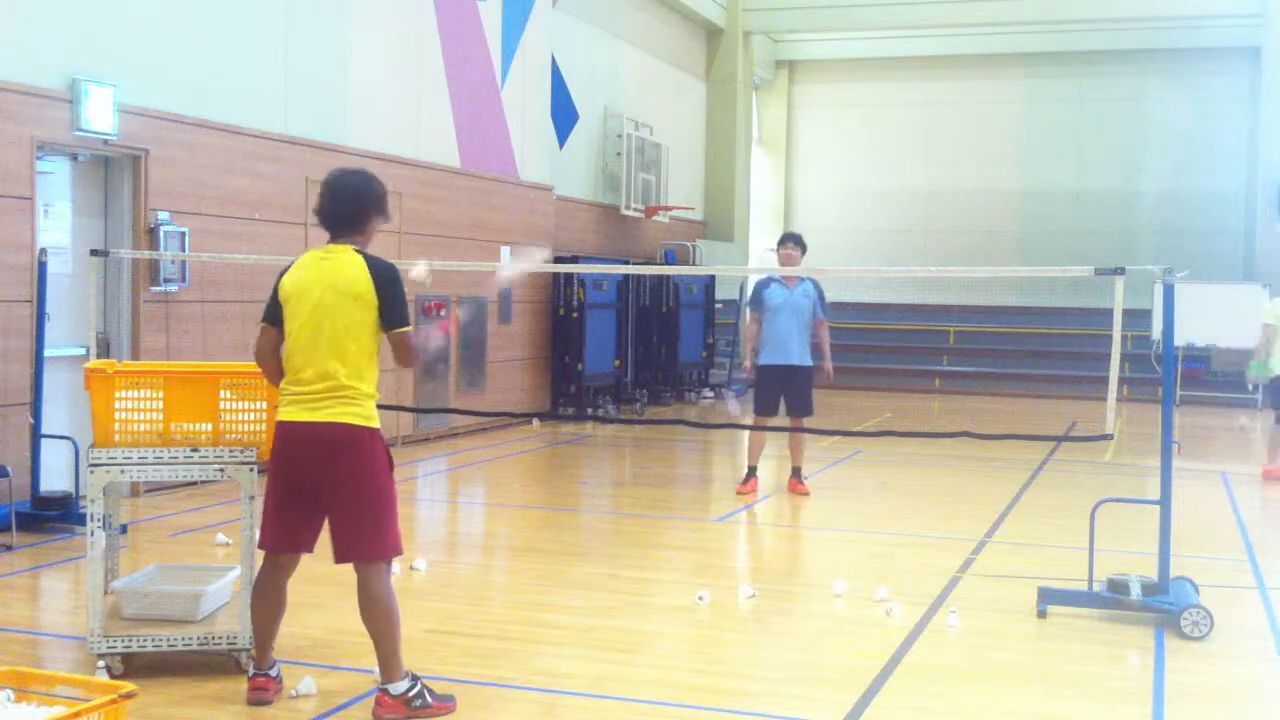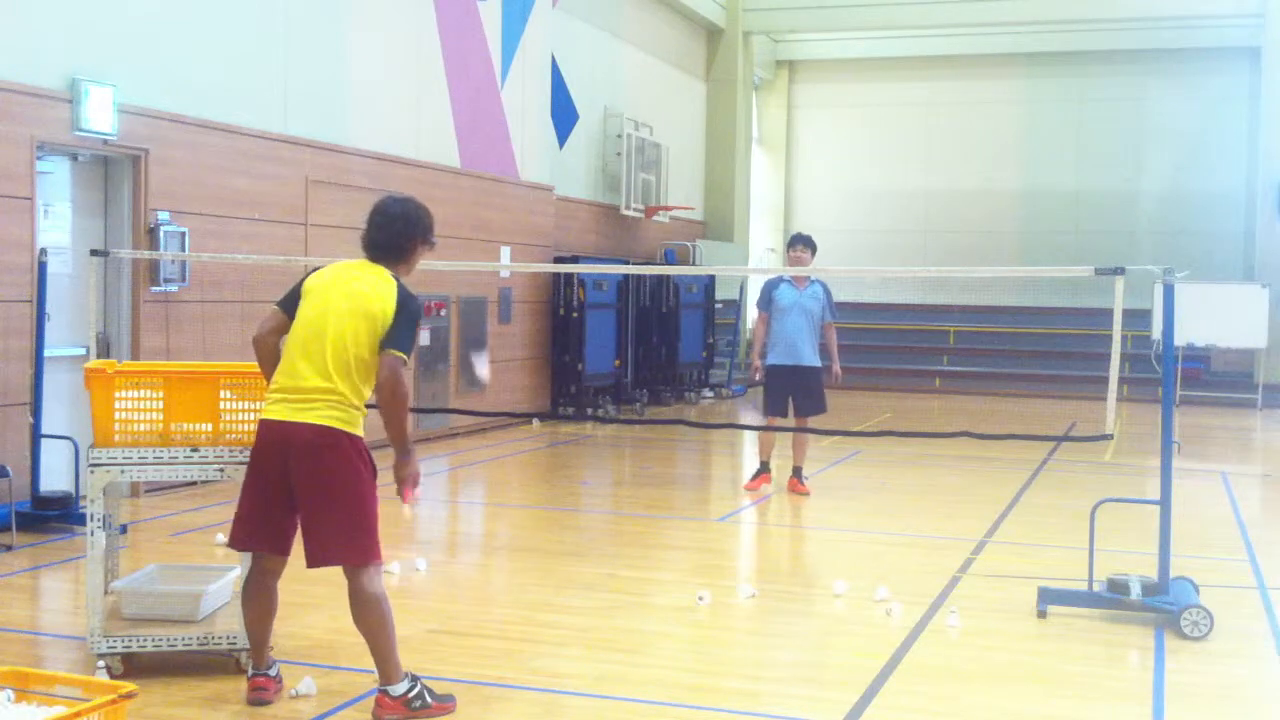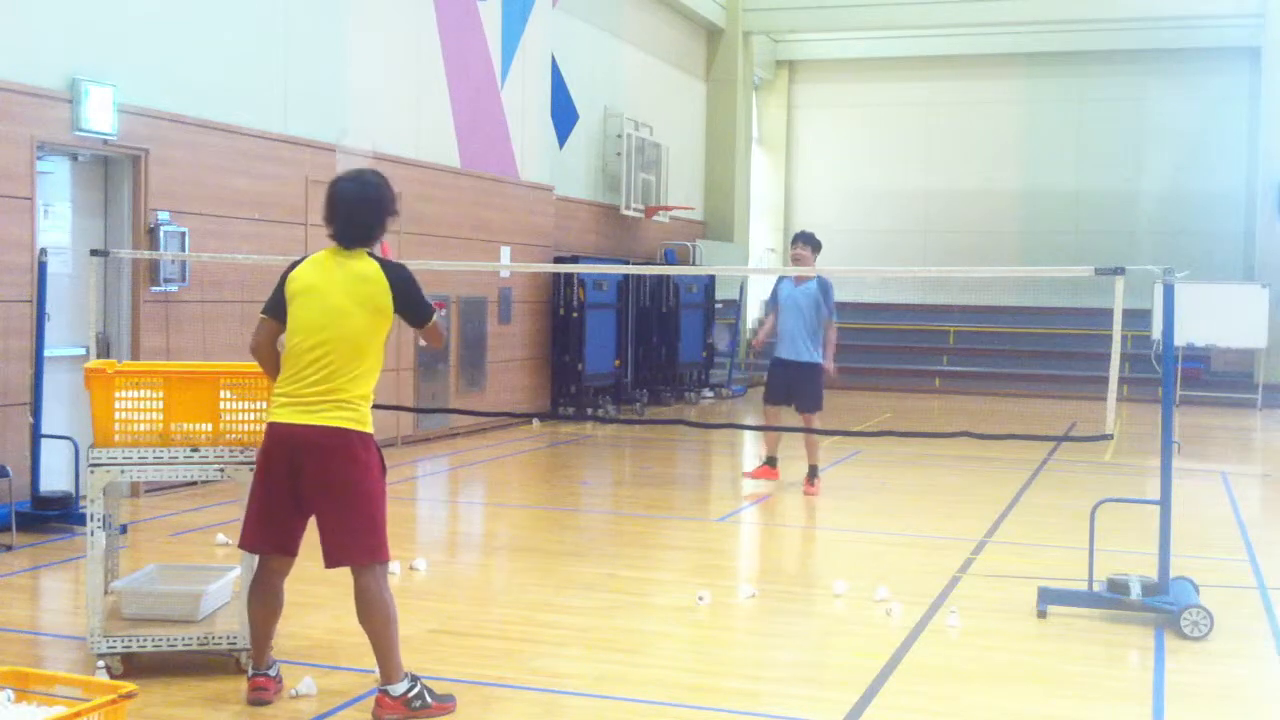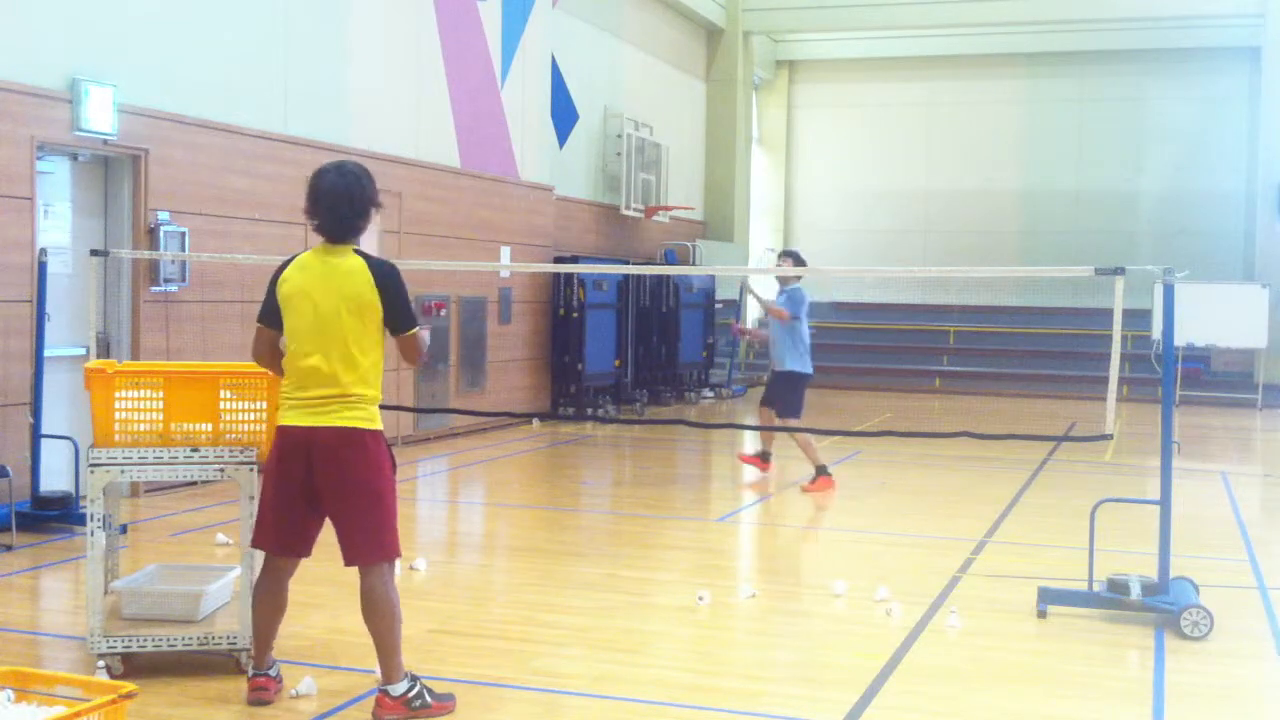
dt=0.4s
person 1, frame 1
left shoulder: (292, 273)
right shoulder: (378, 271)
left elbow: (264, 352)
right elbow: (406, 353)
left hip: (293, 428)
right hip: (350, 430)
left knee: (278, 557)
right knee: (372, 564)
left ankle: (261, 672)
person 1, frame 2
left shoulder: (321, 276)
right shoulder: (401, 301)
left elbow: (264, 338)
right elbow: (390, 385)
right wrist: (404, 455)
left hip: (275, 427)
right hip: (332, 434)
left knee: (265, 560)
right knee: (362, 568)
left ankle: (261, 672)
person 1, frame 3
left shoulder: (299, 270)
right shoulder: (391, 276)
left elbow: (260, 346)
right elbow: (436, 337)
left hip: (283, 430)
right hip: (343, 435)
left knee: (272, 560)
right knee: (368, 566)
left ankle: (261, 673)
person 1, frame 4
left shoulder: (288, 272)
right shoulder: (379, 274)
left elbow: (263, 352)
right elbow: (414, 353)
left hip: (294, 431)
right hip: (353, 433)
left knee: (278, 560)
right knee: (375, 565)
left ankle: (261, 673)
person 2, frame 1
left shoulder: (812, 288)
right shoulder: (764, 286)
left elbow: (821, 325)
right elbow: (753, 323)
left wrist: (827, 358)
right wrist: (747, 356)
left hip: (800, 364)
right hip: (768, 363)
left knee: (798, 421)
right knee: (760, 419)
left ankle: (796, 476)
right ankle: (751, 475)
person 2, frame 2
left shoulder: (821, 290)
right shoulder: (773, 286)
left elbow: (829, 328)
right elbow: (762, 323)
left wrist: (835, 361)
right wrist: (756, 356)
left hip: (809, 365)
right hip: (777, 363)
left knee: (802, 420)
right knee: (771, 419)
left ankle: (796, 476)
right ankle: (764, 470)
person 2, frame 3
left shoulder: (822, 285)
right shoulder: (782, 282)
left elbow: (830, 324)
left wrist: (829, 357)
right wrist: (763, 334)
left hip: (809, 362)
right hip: (781, 358)
left knee: (809, 416)
right knee: (771, 409)
left ankle: (812, 474)
right ankle: (770, 465)
person 2, frame 4
left shoulder: (795, 294)
right shoulder: (782, 295)
left elbow: (783, 315)
left wrist: (756, 294)
right wrist: (749, 333)
left hip: (794, 370)
right hip: (782, 368)
left knee: (790, 422)
right knee: (766, 410)
left ankle: (823, 474)
right ankle: (764, 457)
